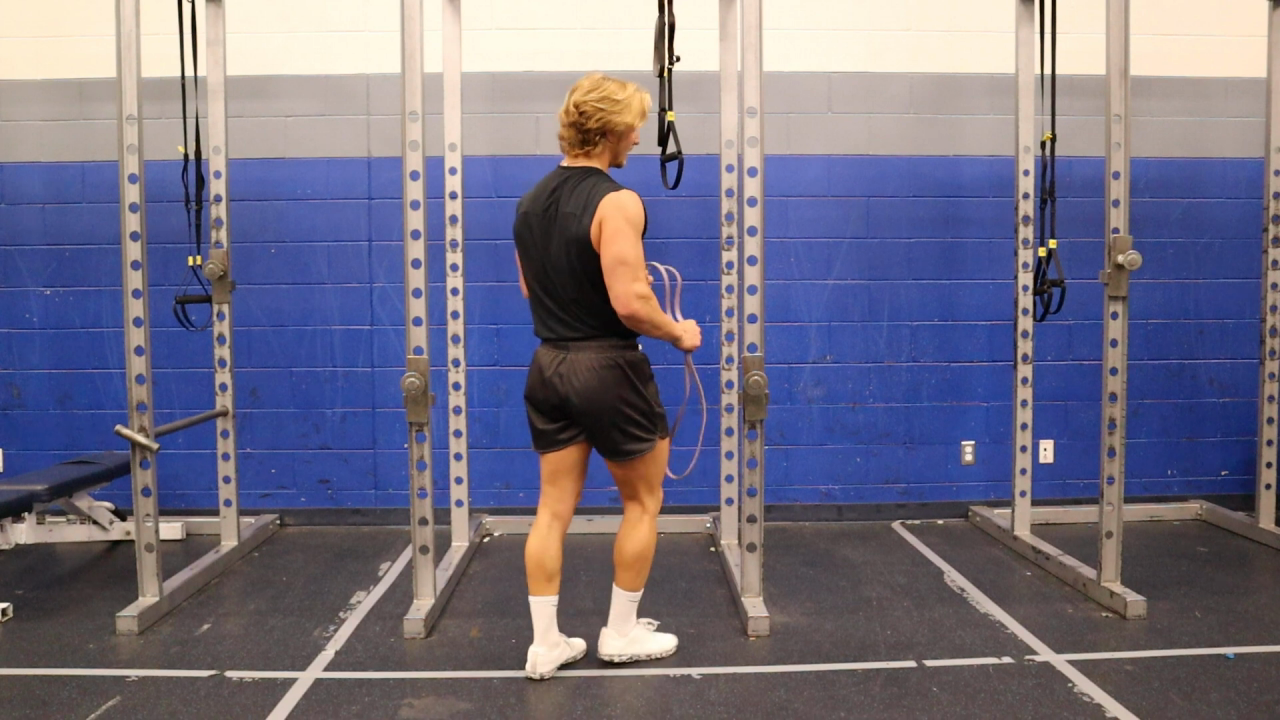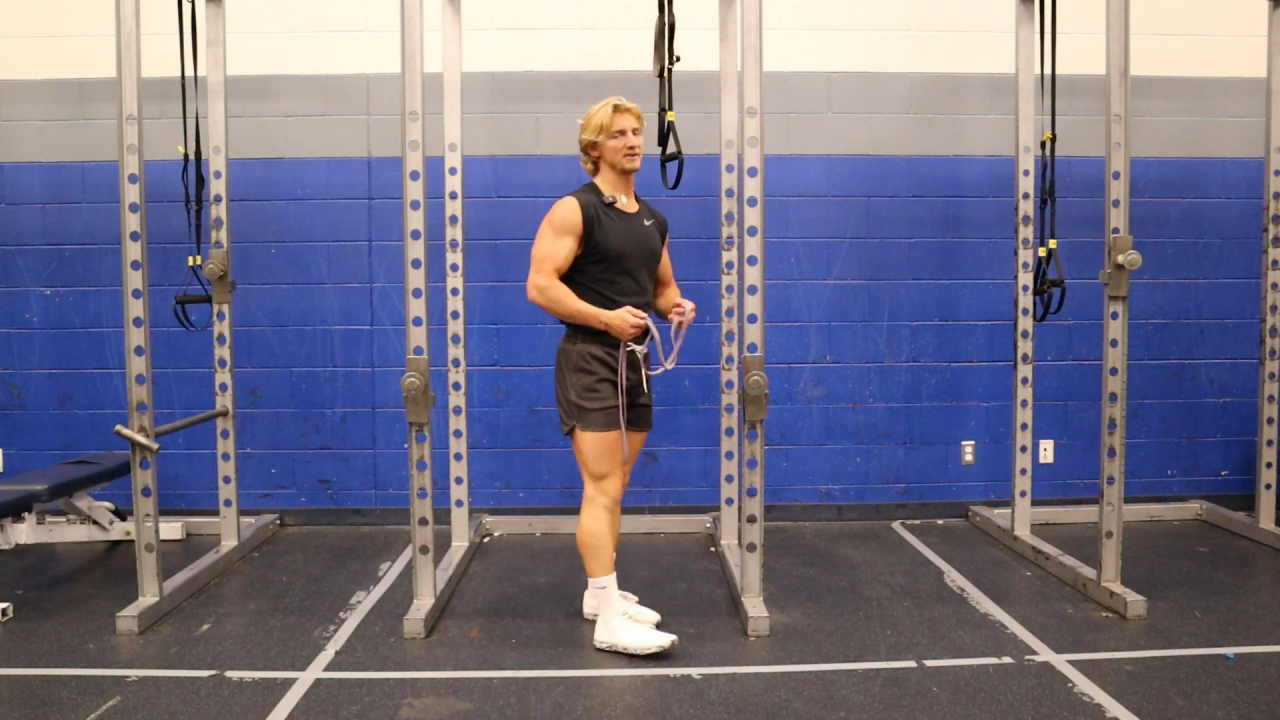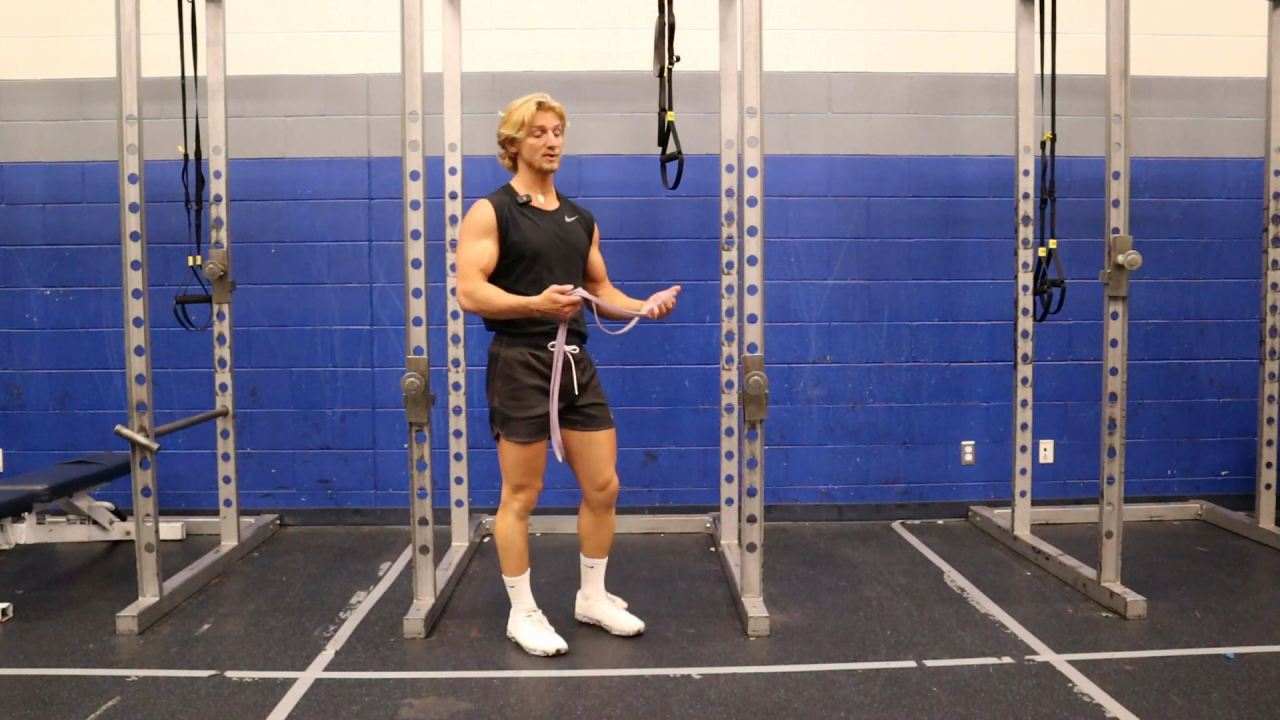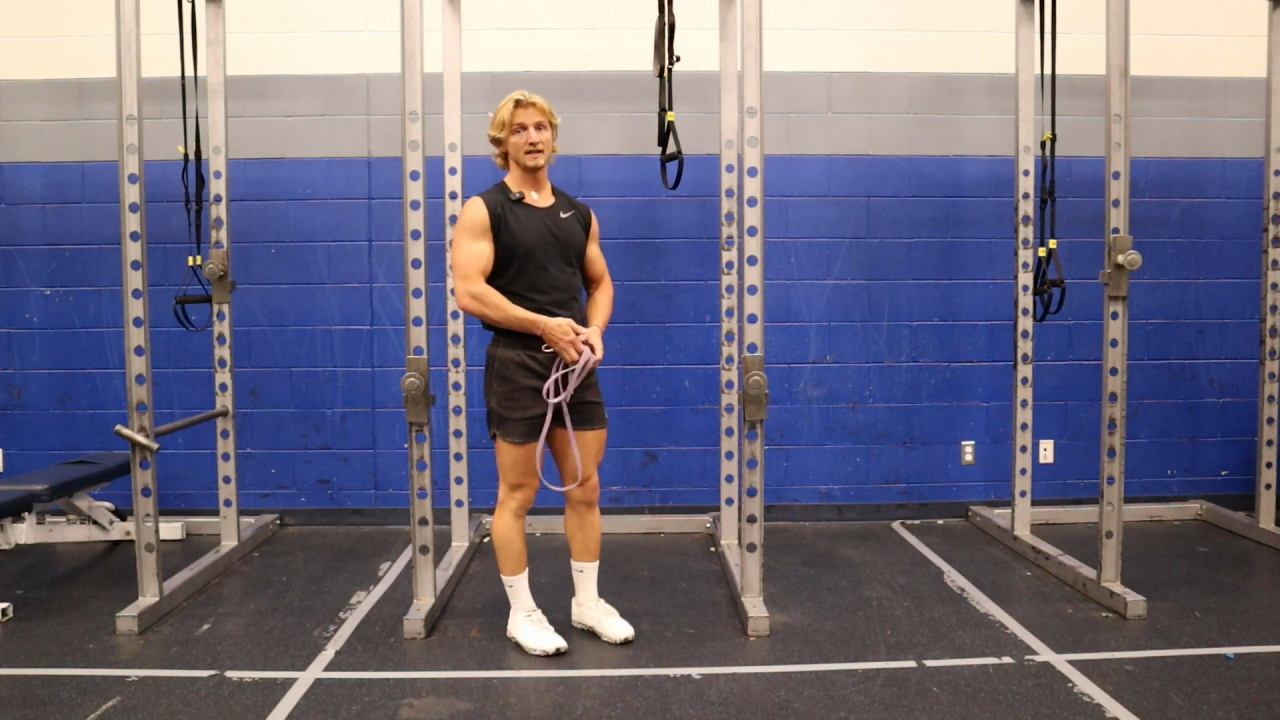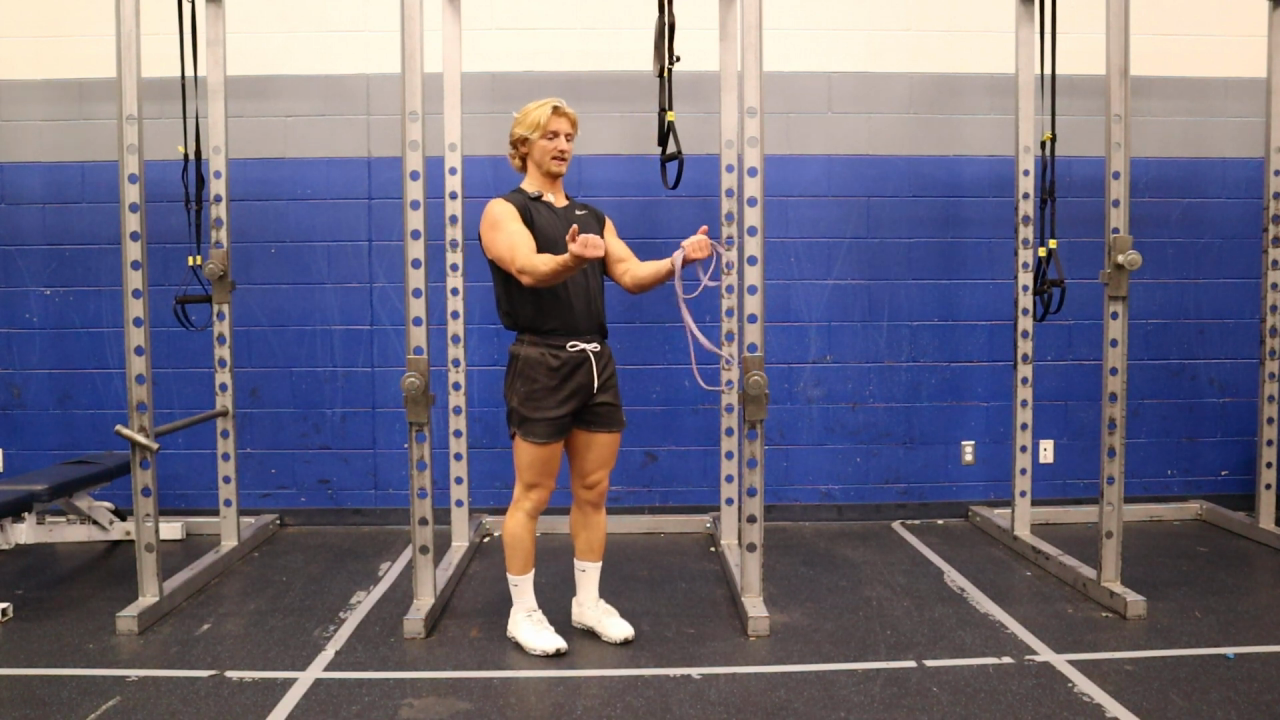
dt=1s
person 1, frame 1
left shoulder: (532, 202)
right shoulder: (616, 202)
right elbow: (629, 302)
right wrist: (679, 333)
left hip: (549, 366)
right hip: (609, 367)
left knee: (554, 510)
right knee: (643, 501)
left ankle: (546, 643)
right ankle: (623, 631)
person 1, frame 2
left shoulder: (654, 220)
right shoulder: (574, 209)
left elbow: (661, 285)
right elbow: (540, 285)
left wrist: (675, 305)
right wrist: (606, 318)
left hip: (632, 363)
right hip: (590, 361)
left knee: (608, 486)
right knee: (605, 490)
left ankle: (602, 594)
right ankle: (610, 620)
person 1, frame 3
left shoulder: (580, 218)
right shoulder: (491, 212)
left elbow: (599, 288)
right elbow: (470, 291)
left wrist: (643, 306)
right wrist: (535, 303)
left hip: (576, 362)
right hip: (521, 365)
left knee: (603, 488)
right knee: (521, 497)
left ankle: (593, 597)
right ankle: (523, 613)
person 1, frame 4
left shoulder: (579, 214)
right shoulder: (484, 210)
left elbow: (600, 281)
right elbow: (469, 292)
left wrist: (595, 328)
right wrist: (544, 325)
left hip: (576, 366)
right hip: (518, 364)
left knee: (586, 489)
right knee: (518, 495)
left ankle: (588, 602)
right ankle: (522, 612)
person 1, frame 5
left shoulder: (592, 216)
right shoulder: (504, 210)
left elbow: (630, 274)
right elbow: (528, 269)
left wrist: (678, 259)
right wrist: (572, 258)
left hip: (597, 362)
right hip: (541, 363)
left knee: (593, 491)
right knee: (532, 496)
left ankle: (588, 601)
right ankle: (523, 612)
